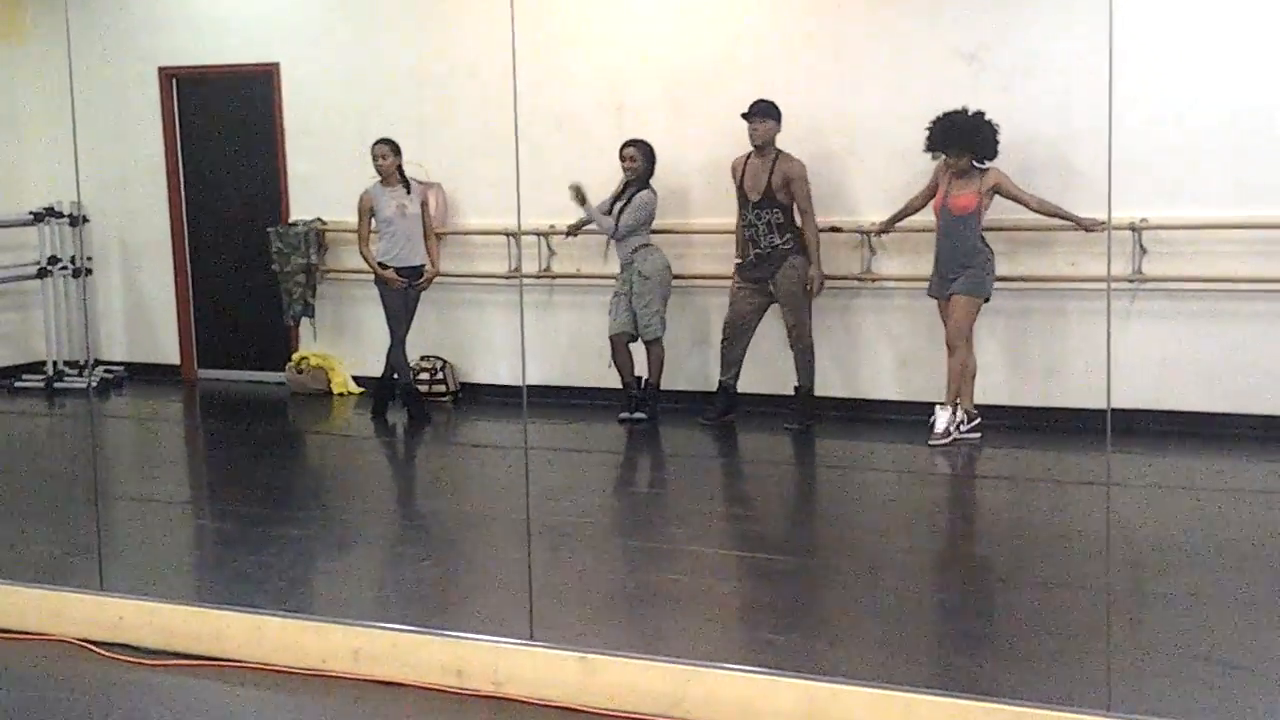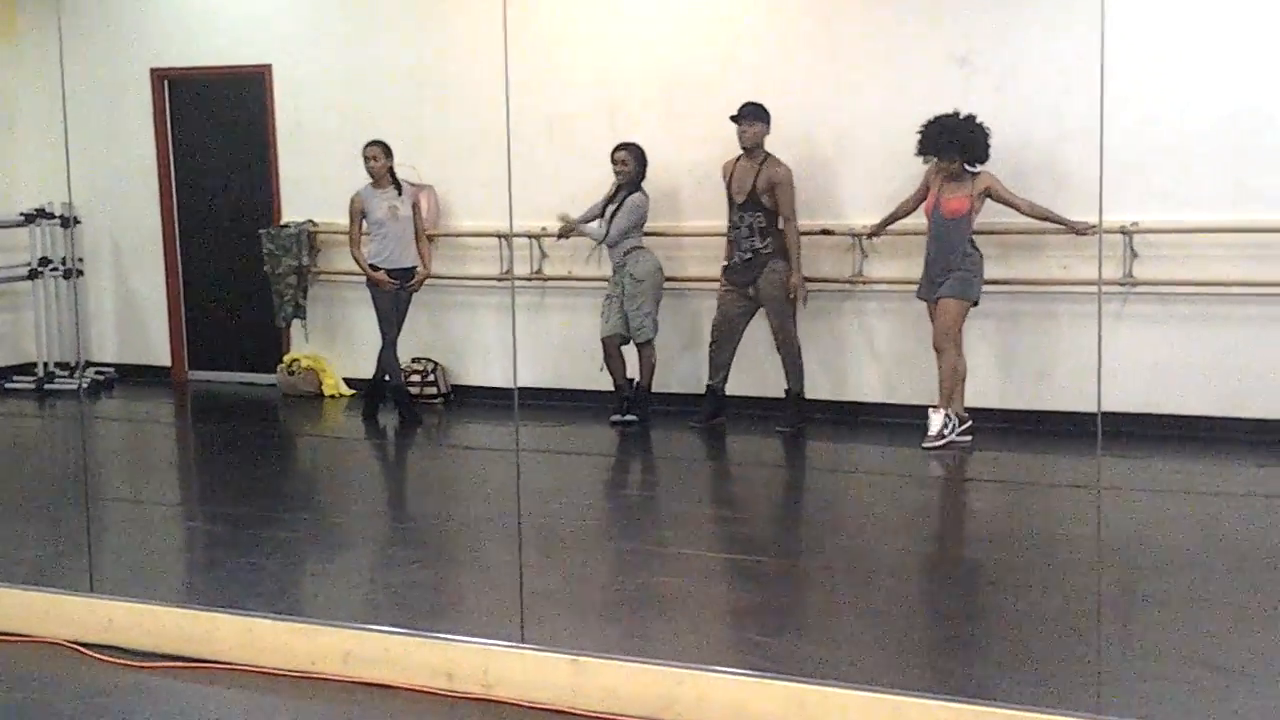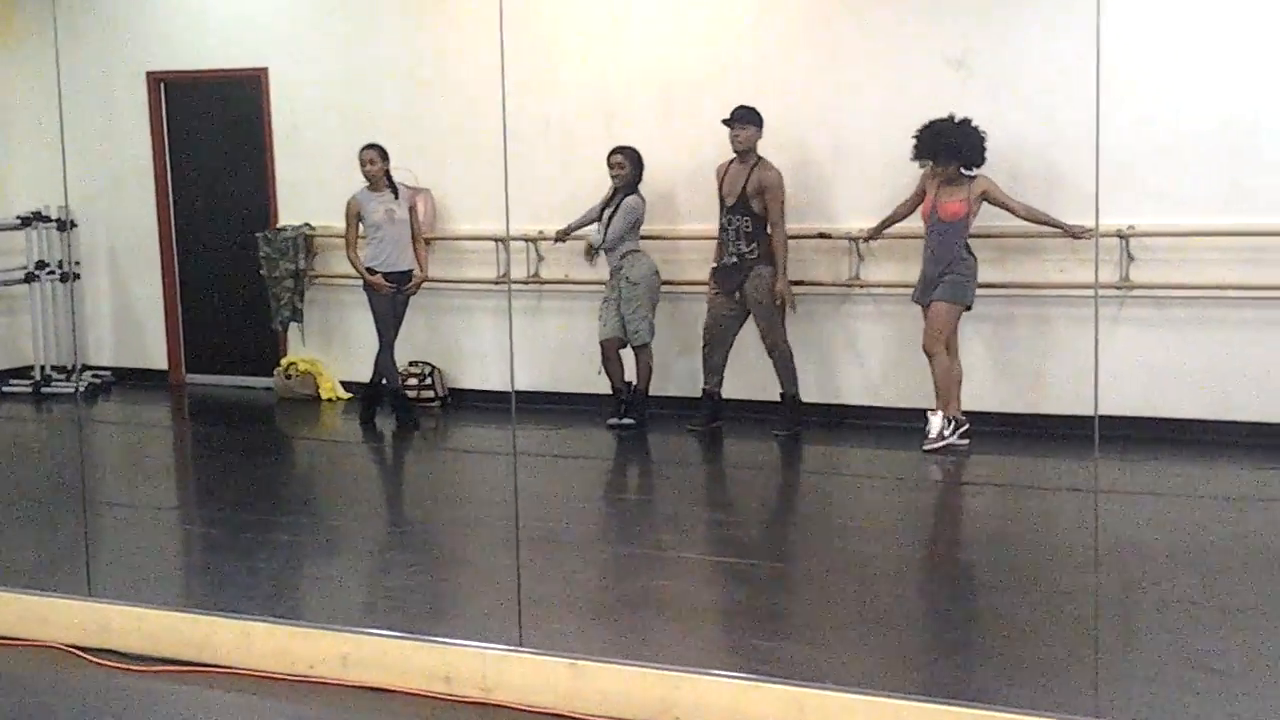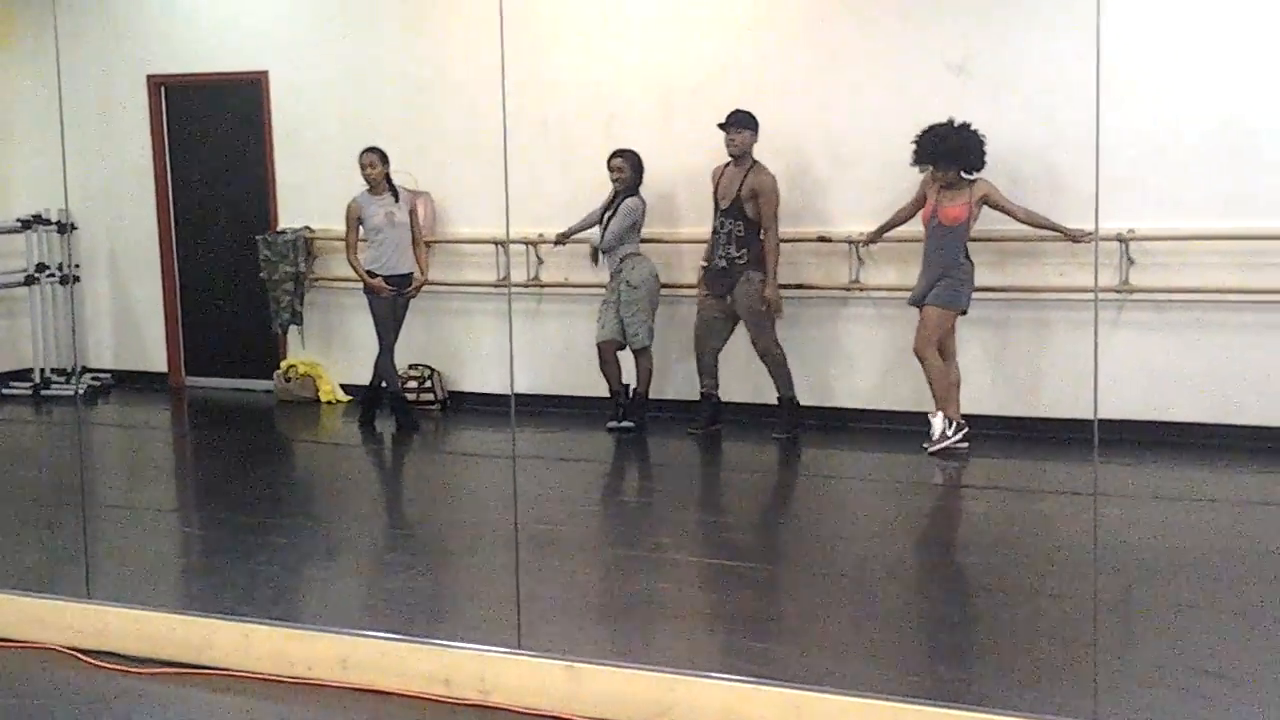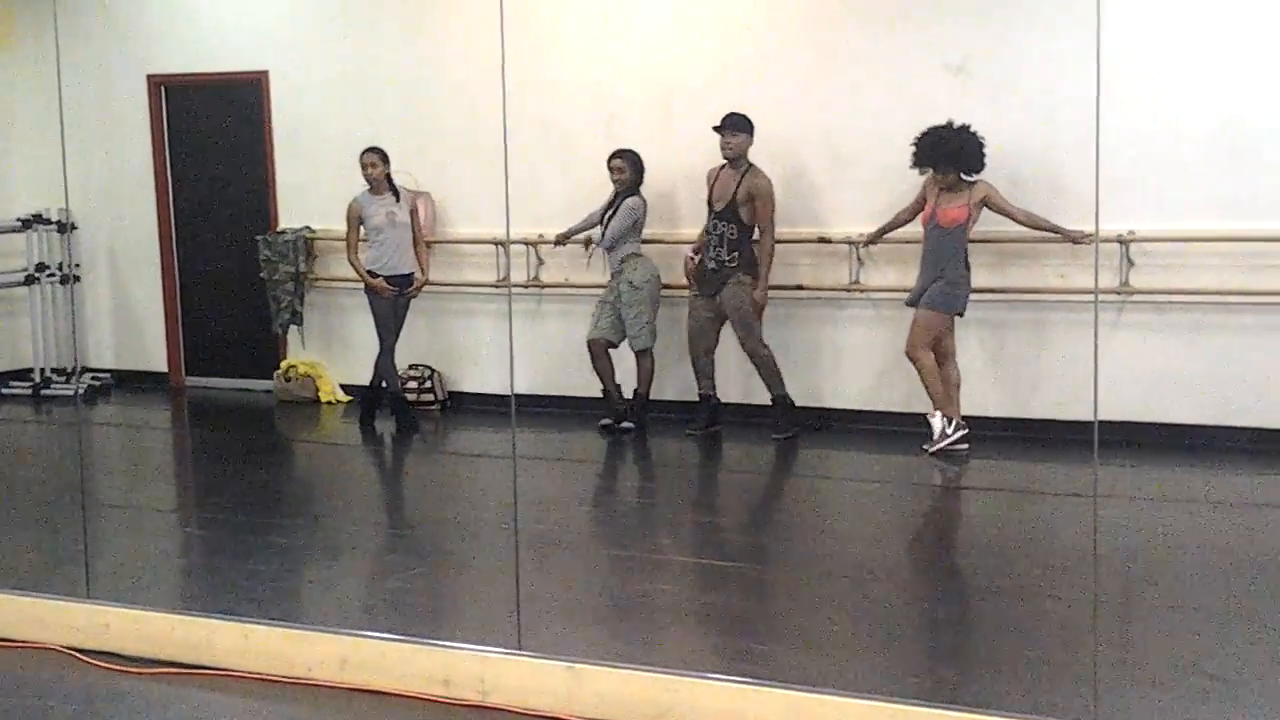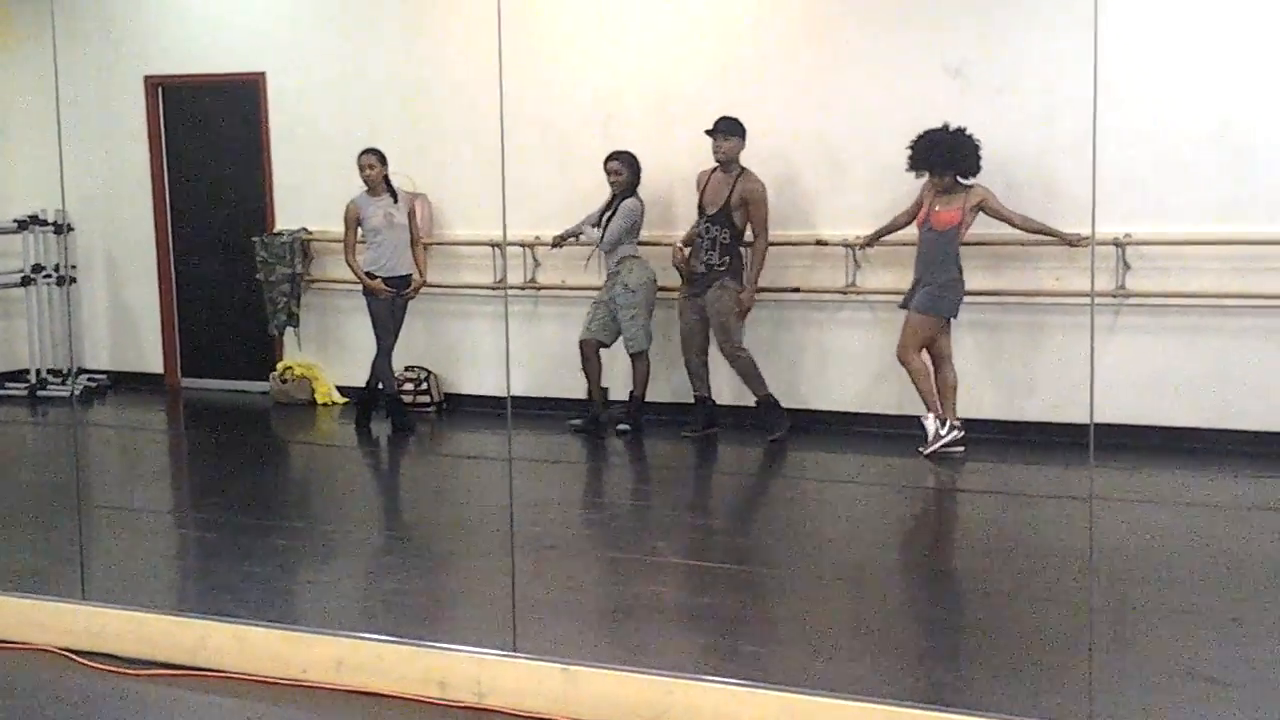
dt=0.1s
person 1, frame 1
left shoulder: (990, 178)
right shoulder: (942, 172)
left elbow: (1031, 201)
right elbow: (920, 200)
left wrist: (1077, 220)
right wrist: (890, 222)
left hip: (973, 268)
right hip: (945, 269)
left knee: (956, 342)
right knee: (959, 343)
left ankle: (946, 413)
right ankle: (966, 416)
person 1, frame 2
left shoulder: (981, 181)
right shoulder: (933, 175)
left elbow: (1022, 205)
right elbow: (912, 203)
left wrist: (1068, 223)
right wrist: (881, 225)
left hip: (962, 270)
right hip: (934, 271)
left knee: (943, 342)
right knee: (950, 346)
left ankle: (941, 417)
right ankle: (958, 419)
person 1, frame 3
left shoulder: (978, 185)
right shoulder: (929, 179)
left elbow: (1018, 209)
right elbow: (908, 206)
left wrist: (1065, 227)
right wrist: (878, 228)
left hip: (957, 274)
right hip: (931, 275)
left knee: (933, 345)
right knee: (946, 350)
left ankle: (941, 420)
right ankle: (955, 422)
person 1, frame 4
left shoulder: (979, 189)
right shoulder: (930, 184)
left elbow: (1018, 213)
right elbow: (908, 210)
left wrist: (1064, 230)
right wrist: (878, 232)
left hip: (953, 279)
right hip: (931, 278)
left knee: (923, 347)
right knee: (945, 353)
left ankle: (944, 421)
right ankle: (954, 425)
person 1, frame 5
left shoulder: (979, 191)
right shoulder: (931, 186)
left elbow: (1018, 215)
right elbow: (909, 212)
left wrist: (1064, 232)
right wrist: (878, 233)
left hip: (950, 281)
right hip: (929, 279)
left knee: (916, 349)
right knee: (944, 355)
left ankle: (944, 420)
right ankle: (954, 425)
person 1, frame 6
left shoulder: (975, 196)
right shoulder: (929, 190)
left elbow: (1014, 219)
right elbow: (908, 215)
left wrist: (1061, 235)
right wrist: (875, 236)
left hip: (942, 285)
right hip: (925, 283)
left knee: (907, 351)
right knee: (940, 357)
left ankle: (938, 421)
right ankle: (950, 428)
person 2, frame 1
left shoulder: (790, 167)
right shoulder: (739, 166)
left elbow: (807, 216)
left wrist: (815, 265)
right wrist: (738, 260)
left hip: (788, 260)
right hip: (753, 262)
left knee: (798, 332)
right knee: (733, 328)
left ankle: (804, 401)
right ankle: (726, 397)
person 2, frame 2
left shoulder: (777, 171)
right shoulder: (729, 168)
left elbow: (789, 222)
left wrist: (795, 271)
right wrist: (727, 262)
left hip: (770, 264)
right hip: (738, 265)
left knee: (784, 335)
right knee: (721, 333)
left ankle: (795, 403)
right ankle: (714, 400)
person 2, frame 3
left shoulder: (767, 175)
right shoulder: (723, 171)
left elbow: (777, 228)
left wrist: (781, 277)
right wrist: (716, 264)
left hip: (758, 269)
right hip: (727, 269)
left knee: (774, 339)
right knee: (713, 337)
left ankle: (791, 406)
right ankle: (711, 404)
person 2, frame 4
left shoulder: (762, 179)
right shoulder: (718, 173)
left elbow: (770, 233)
left wrist: (771, 282)
right wrist: (705, 258)
left hip: (746, 272)
right hip: (715, 271)
left knee: (764, 341)
right knee: (704, 341)
left ankle: (789, 409)
right ankle: (710, 408)
person 2, frame 5
left shoulder: (758, 183)
right shoulder: (713, 175)
left elbow: (767, 236)
left wrist: (761, 285)
right wrist: (694, 252)
left hip: (736, 274)
right hip: (706, 272)
left knee: (752, 344)
right knee: (698, 343)
left ankle: (784, 408)
right ankle: (708, 408)
person 2, frame 6
left shoulder: (751, 187)
right shoulder: (703, 179)
left elbow: (761, 240)
left wrist: (750, 288)
right wrist: (682, 243)
left hip: (725, 275)
right hip: (693, 273)
left knee: (730, 345)
right knee: (691, 345)
left ankle: (771, 409)
right ankle: (705, 411)
person 3, frame 1
left shoulder: (418, 191)
right shoulder: (370, 197)
left elbow: (429, 234)
right elbow: (363, 243)
left wrist: (434, 266)
right wrist: (379, 271)
left hip: (416, 271)
right hip: (389, 272)
left knee: (399, 336)
right knee: (398, 336)
left ankle: (383, 394)
right ankle: (412, 399)
person 3, frame 2
left shoulder: (409, 193)
right shoulder: (361, 199)
left elbow: (421, 236)
right elbow: (354, 245)
left wrist: (425, 268)
right wrist: (371, 273)
left hip: (407, 273)
right hip: (381, 274)
left knee: (391, 338)
right knee: (390, 338)
left ankle: (374, 395)
right ankle: (404, 402)
person 3, frame 3
left shoulder: (406, 196)
right shoulder: (357, 202)
left elbow: (418, 238)
right elbow: (351, 248)
left wrist: (422, 271)
right wrist: (368, 277)
left hip: (404, 276)
right hip: (378, 278)
left knee: (388, 341)
right knee: (387, 341)
left ankle: (371, 398)
right ankle: (401, 405)
person 3, frame 4
left shoulder: (406, 199)
right shoulder: (357, 205)
left elbow: (418, 241)
right elbow: (351, 252)
left wrist: (422, 274)
right wrist: (368, 280)
left hip: (404, 279)
right hip: (378, 280)
left knee: (388, 344)
right knee: (387, 344)
left ankle: (371, 400)
right ankle: (401, 407)
person 3, frame 5
left shoulder: (407, 199)
right shoulder: (358, 205)
left elbow: (419, 241)
right elbow: (351, 252)
left wrist: (423, 274)
right wrist: (369, 280)
left hip: (405, 279)
right hip: (379, 281)
left knee: (388, 344)
right knee: (387, 344)
left ankle: (371, 400)
right ankle: (400, 407)
person 3, frame 6
left shoulder: (405, 201)
right shoulder: (356, 207)
left elbow: (416, 243)
right elbow: (349, 253)
left wrist: (421, 275)
right wrist: (367, 281)
left hip: (403, 281)
right hip: (377, 282)
left knee: (387, 346)
right knee: (385, 345)
left ankle: (368, 401)
right ankle: (396, 410)
person 4, frame 1
left shoulder: (645, 196)
right shoulder: (626, 187)
left elbow: (614, 230)
right elbow: (609, 210)
left wrist: (586, 205)
right wrist: (580, 223)
left hip: (647, 265)
right hip: (628, 269)
left knee: (651, 336)
right knee: (617, 337)
left ankle: (650, 399)
right ankle: (632, 396)
person 4, frame 2
left shoulder: (636, 199)
right shoulder: (617, 190)
left elbow: (609, 236)
right elbow: (599, 208)
left wrist: (577, 227)
right wrist: (574, 225)
left hip: (639, 268)
right hip: (620, 272)
left knee: (643, 338)
right knee: (609, 339)
left ankle: (641, 401)
right ankle: (624, 397)
person 4, frame 3
left shoulder: (632, 202)
right shoulder: (614, 193)
left elbow: (607, 240)
right elbow: (596, 212)
left wrist: (589, 244)
right wrist: (569, 229)
left hip: (635, 271)
right hip: (618, 276)
left knee: (640, 342)
right knee: (608, 343)
left ankle: (638, 405)
right ankle: (621, 400)
person 4, frame 4
left shoulder: (632, 204)
right shoulder: (617, 197)
left elbow: (605, 242)
right elbow: (597, 215)
left wrist: (594, 247)
right wrist: (568, 232)
left hip: (635, 275)
right hip: (618, 278)
left knee: (640, 345)
right knee: (605, 345)
left ankle: (638, 408)
right ankle: (622, 403)
person 4, frame 5
left shoulder: (633, 203)
right shoulder: (618, 198)
left elbow: (606, 240)
right elbow: (598, 216)
left wrist: (589, 238)
right wrist: (568, 233)
left hip: (636, 275)
right hip: (618, 278)
left knee: (641, 345)
right knee: (596, 342)
left ankle: (638, 408)
right ankle: (615, 404)
person 4, frame 6
left shoulder: (632, 204)
right shoulder: (615, 200)
left elbow: (604, 241)
right elbow: (595, 218)
left wrist: (584, 231)
right wrist: (566, 233)
left hip: (633, 277)
right hip: (614, 279)
left knee: (637, 347)
right knee: (588, 342)
left ankle: (635, 410)
right ankle: (596, 410)
